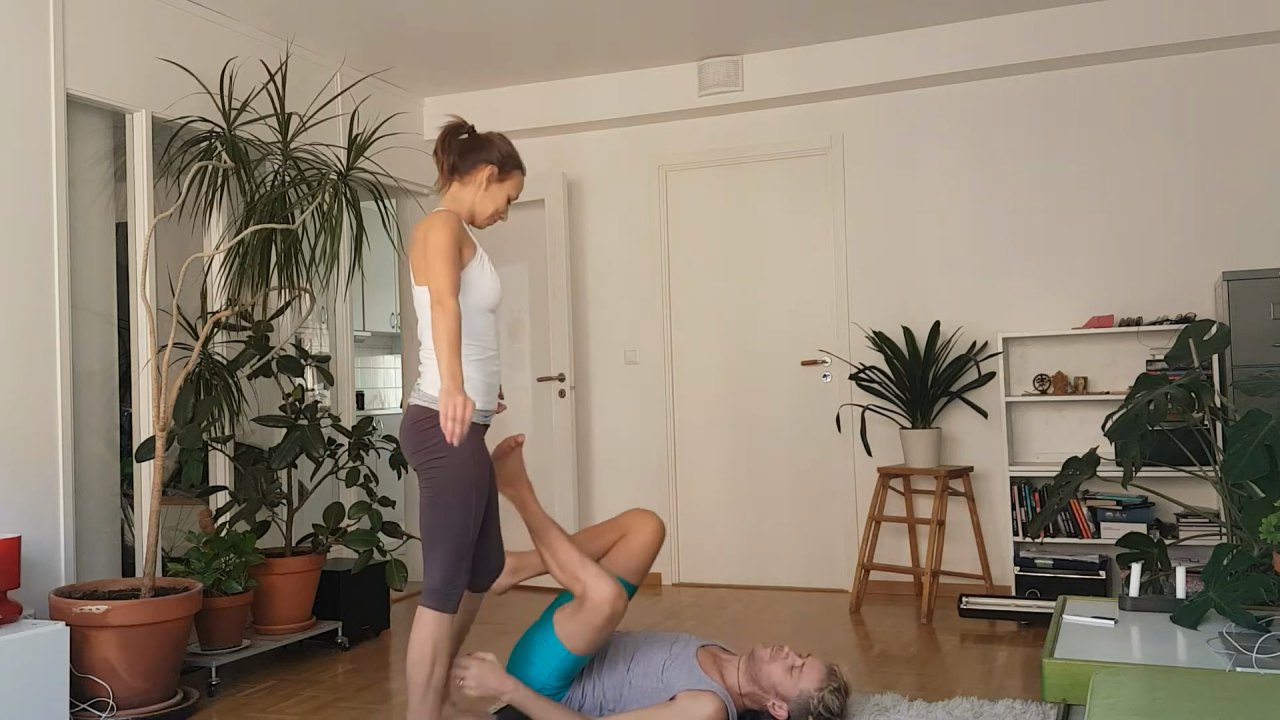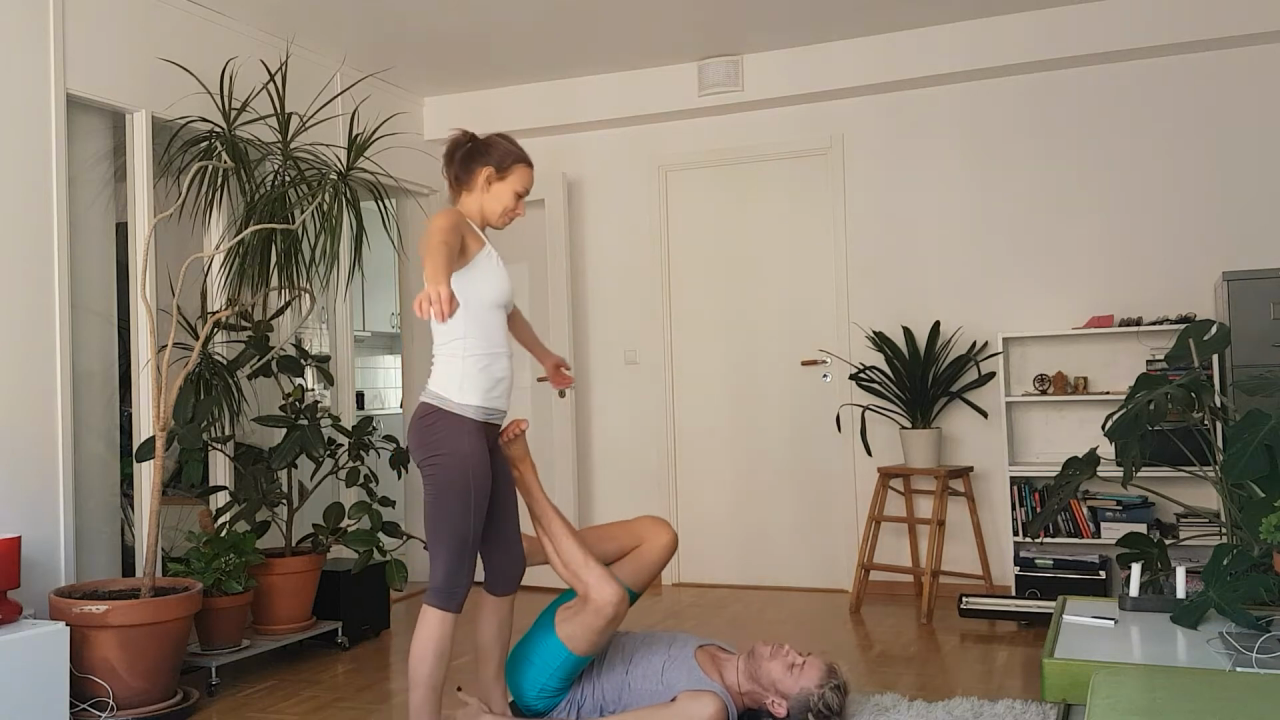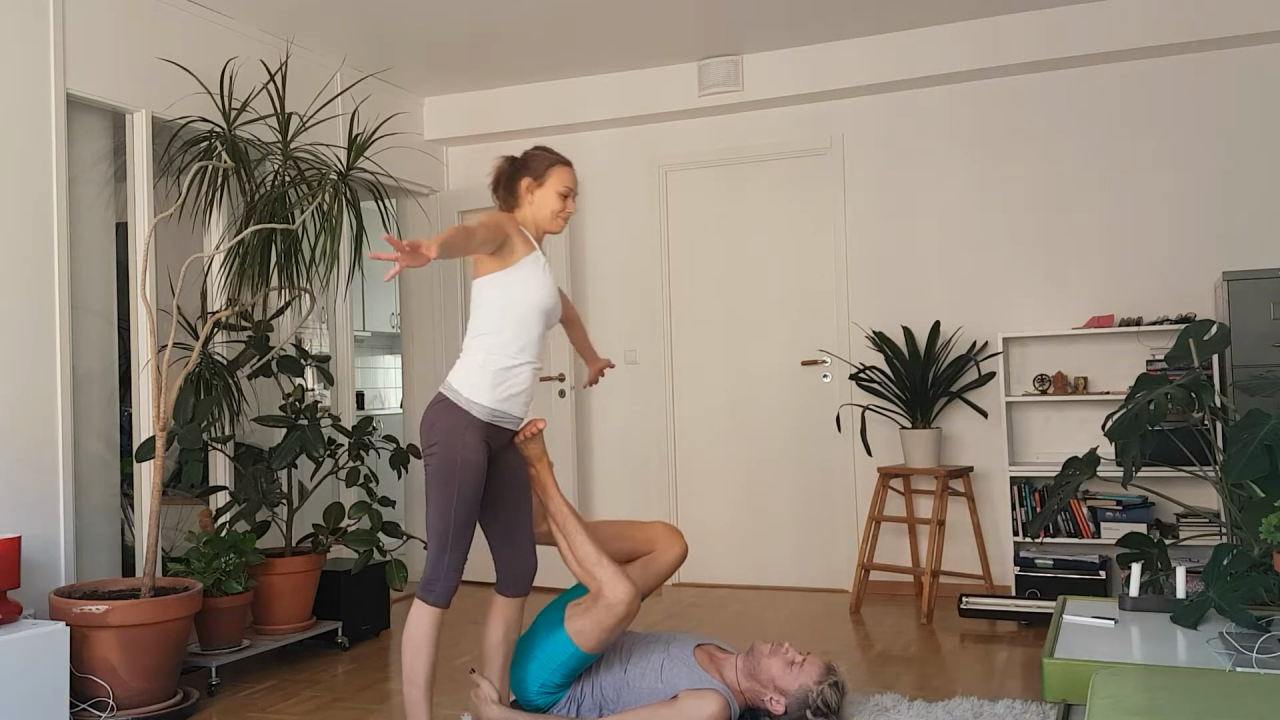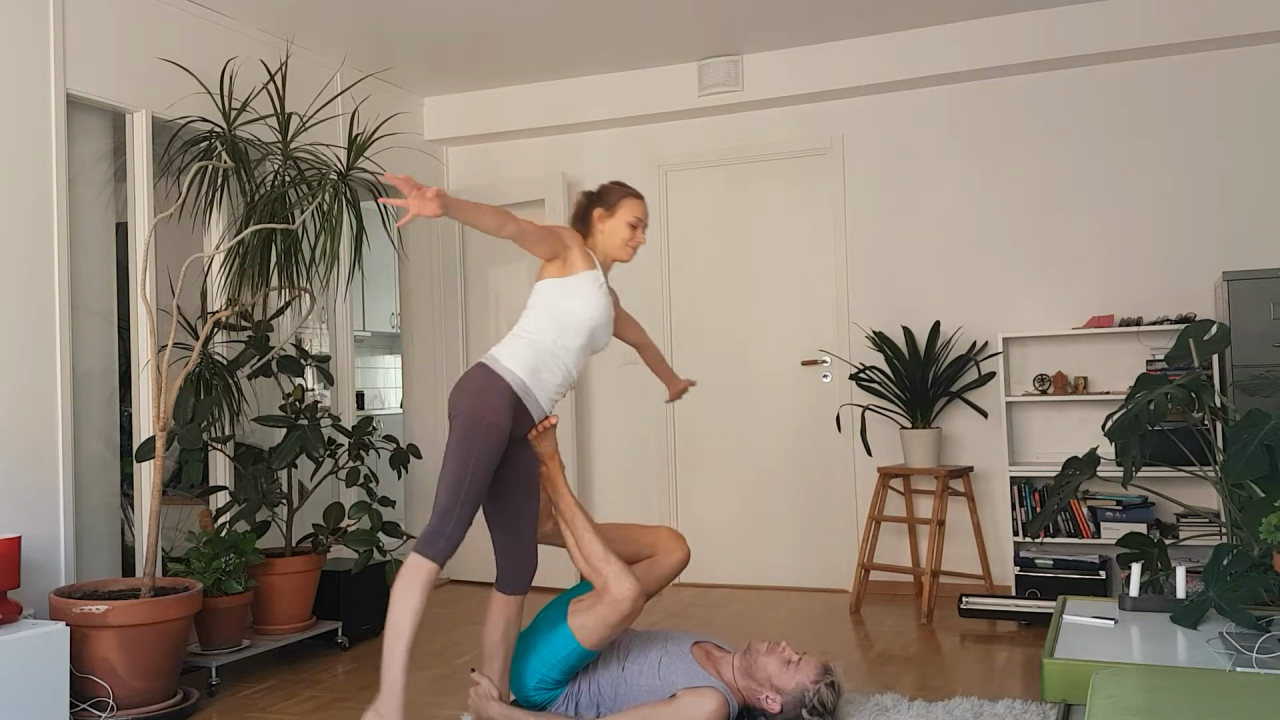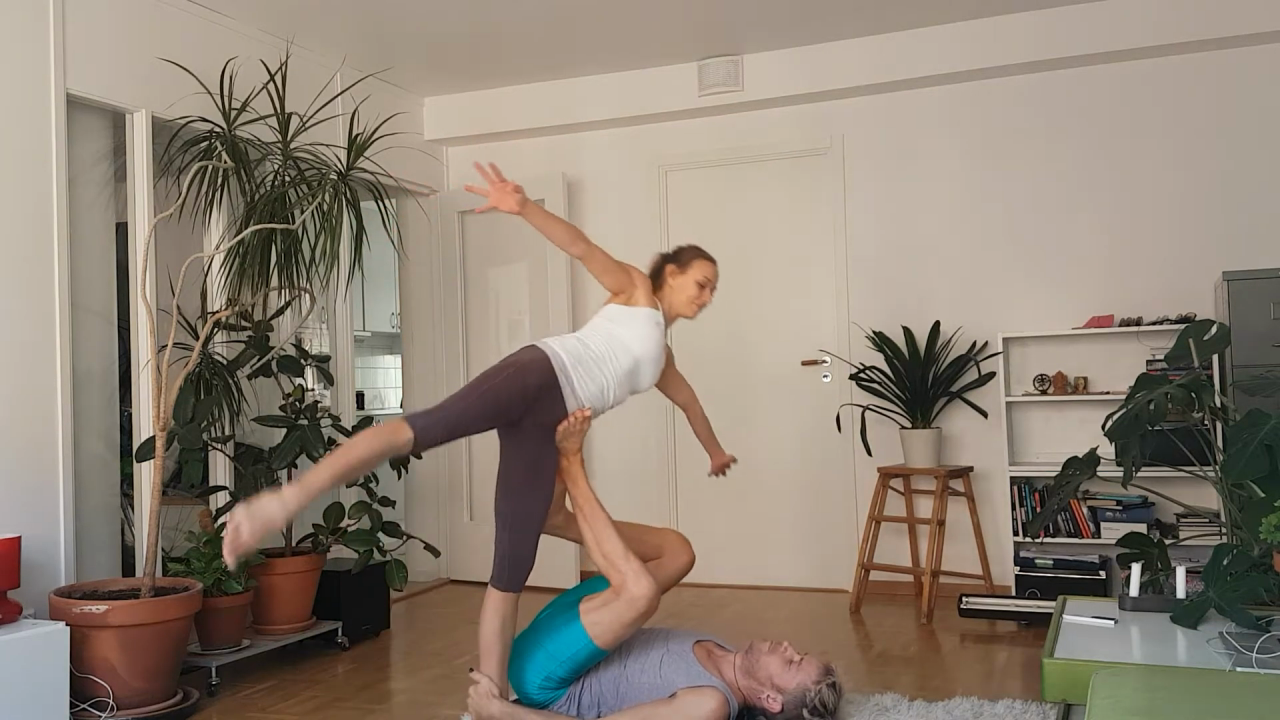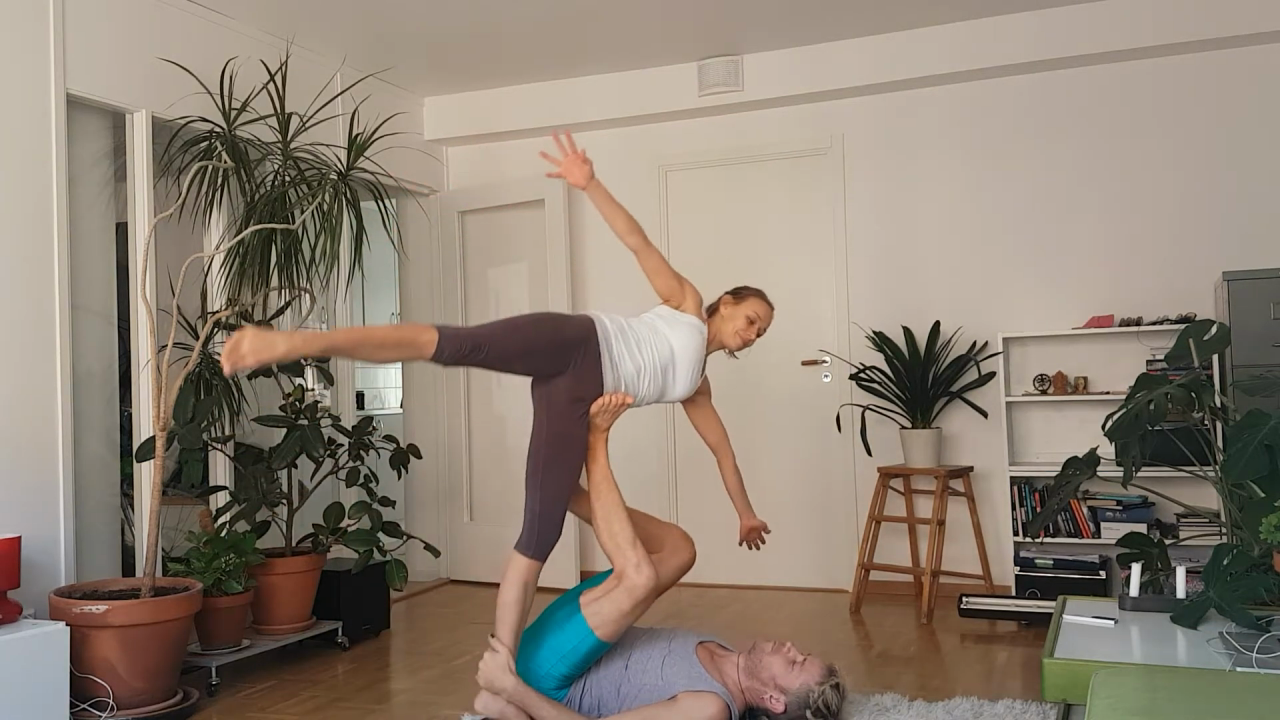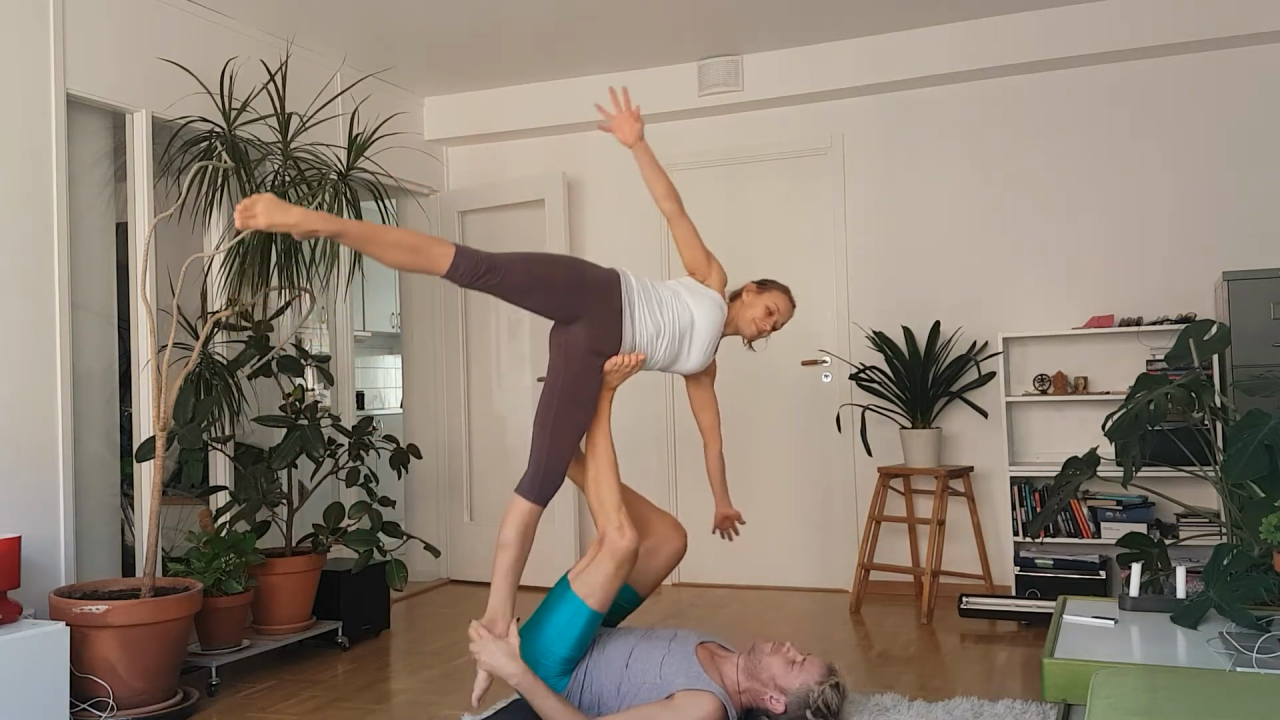
dt=0.4s
person 1, frame 1
left shoulder: (447, 233)
right shoulder: (443, 225)
right elbow: (443, 307)
left wrist: (482, 384)
right wrist: (452, 385)
left hip: (455, 424)
right hip: (446, 424)
left knee: (484, 566)
right knee: (445, 585)
person 1, frame 2
left shoulder: (477, 240)
right shoulder: (451, 224)
left elbow: (503, 309)
right elbow: (436, 252)
left wrist: (545, 356)
right wrist: (436, 282)
left hip: (480, 427)
right hip: (451, 424)
left knee: (506, 570)
right knee: (449, 584)
person 1, frame 3
left shoulder: (536, 255)
right shoulder: (502, 232)
left elbow: (564, 309)
right elbow: (468, 234)
left wrist: (590, 355)
right wrist: (433, 247)
left hip: (502, 433)
right hip: (460, 420)
left knee: (518, 571)
right knee: (443, 576)
person 1, frame 4
left shoulder: (604, 290)
right shoulder: (565, 249)
left elbow: (634, 333)
right elbow: (508, 224)
left wrist: (669, 378)
right wrist: (445, 205)
left hip: (521, 422)
right hip: (492, 391)
left knee: (517, 571)
right knee: (443, 532)
person 1, frame 5
left shoulder: (663, 356)
right shoulder: (634, 288)
left elbow: (687, 397)
right elbow: (580, 246)
left wrist: (713, 448)
right wrist: (524, 206)
left hip: (546, 425)
right hip: (536, 373)
left knee: (513, 568)
right knee: (429, 426)
right ankle: (288, 498)
person 1, frame 6
left shoulder: (694, 380)
right shoulder: (686, 300)
left elbow: (720, 442)
right elbow: (635, 239)
left wrist: (744, 511)
right wrist: (589, 184)
left hip: (577, 393)
right hip: (573, 341)
left knee: (540, 537)
right knee: (451, 341)
right ankle: (296, 342)
person 1, frame 7
left shoulder: (703, 363)
right shoulder: (712, 275)
left elbow: (711, 432)
right elbow: (672, 209)
left wrist: (722, 500)
right wrist: (637, 144)
left hip: (595, 347)
right hip: (598, 295)
left knee: (542, 480)
right knee: (474, 267)
left ankle: (495, 625)
right ankle: (316, 221)
person 2, frame 1
right shoulder: (731, 665)
left wrist: (504, 686)
left hip: (543, 684)
right hip: (578, 653)
left knee: (606, 595)
right knee: (645, 526)
left ankle: (521, 493)
right ankle: (517, 568)
person 2, frame 2
right shoulder: (733, 665)
left hip: (543, 688)
right hip: (577, 656)
left knee: (608, 595)
right knee: (657, 536)
left ankle: (527, 479)
right ankle: (519, 550)
person 2, frame 3
right shoulder: (735, 666)
left hip: (545, 686)
right hip: (579, 657)
left knee: (619, 594)
right knee: (668, 543)
left ankle: (541, 476)
right ankle: (541, 524)
person 2, frame 4
right shoulder: (731, 665)
left hip: (543, 678)
right hip: (565, 648)
left knee: (624, 591)
right knee: (671, 548)
left ankle: (552, 475)
right ankle: (548, 524)
person 2, frame 5
right shoulder: (733, 664)
left hip: (542, 676)
right hip: (562, 643)
left knee: (640, 589)
right knee: (676, 551)
left ankle: (570, 466)
right ankle: (559, 518)
person 2, frame 6
right shoulder: (733, 663)
left wrist: (511, 689)
left hip: (544, 673)
left knee: (639, 577)
right knee: (677, 548)
left ankle: (596, 444)
person 2, frame 7
right shoulder: (733, 666)
left wrist: (515, 671)
left hip: (547, 668)
right hip: (589, 643)
left knee: (620, 539)
right knee: (668, 538)
left ankle: (600, 401)
